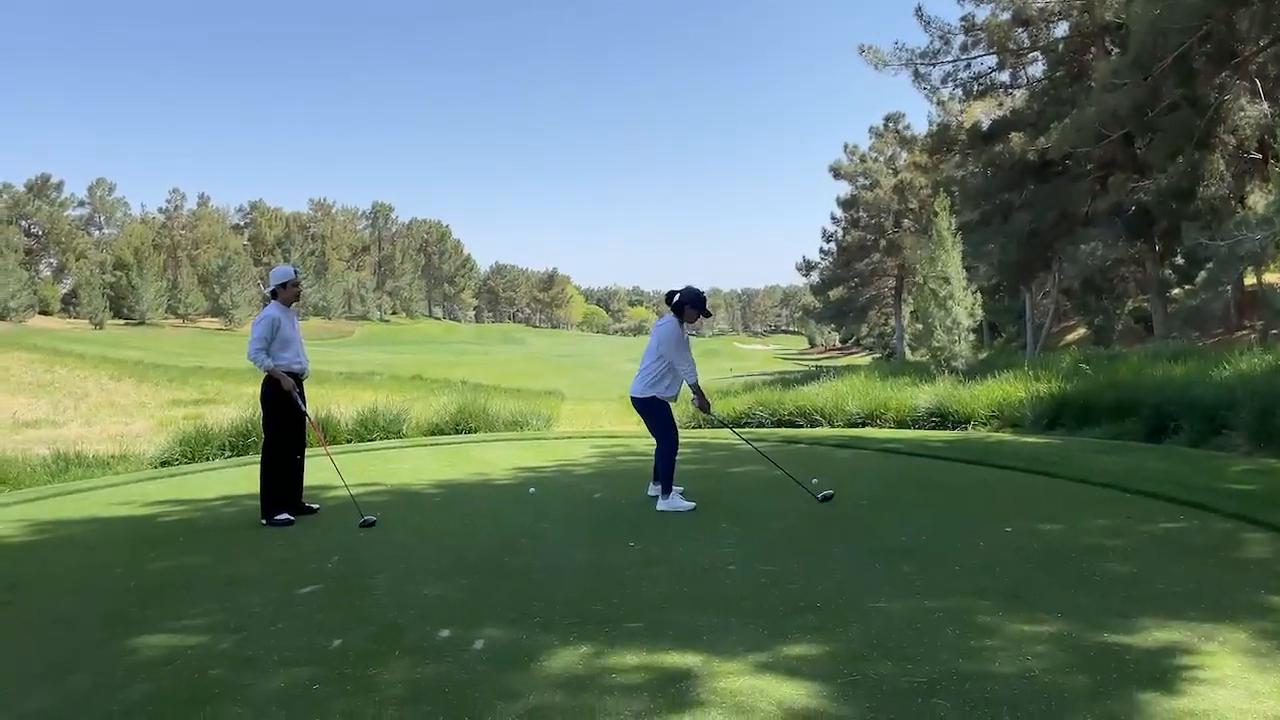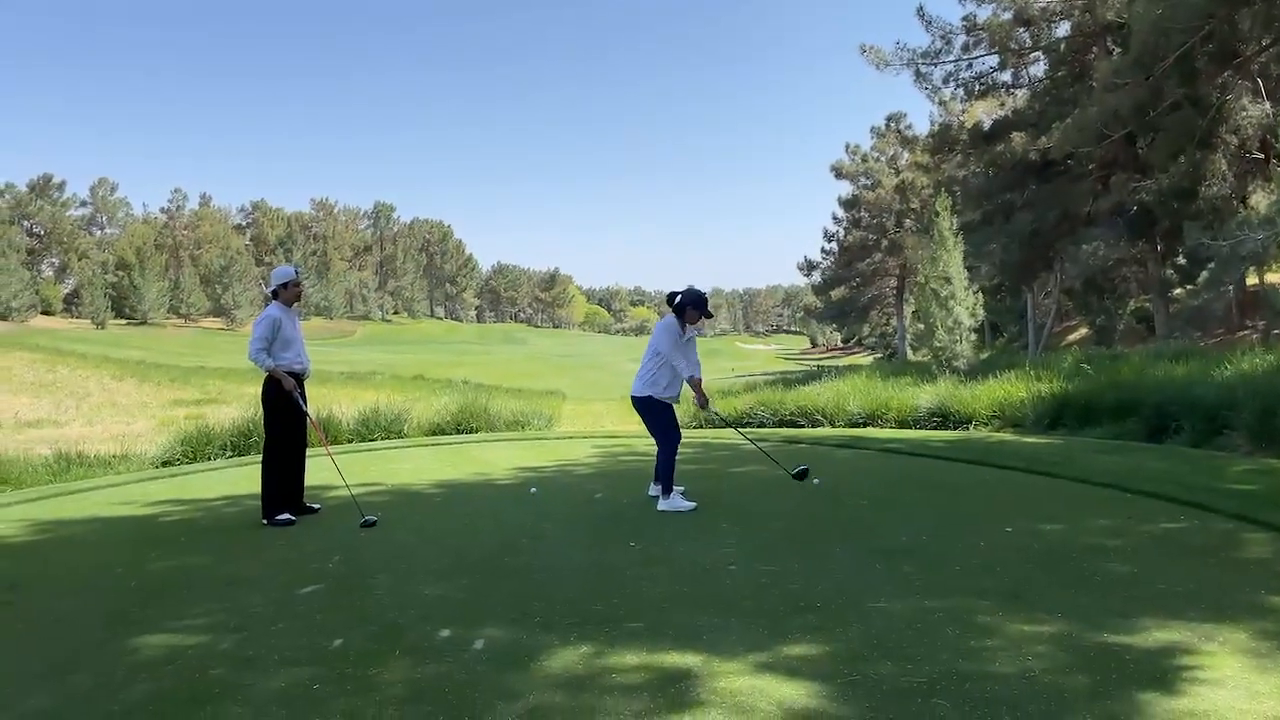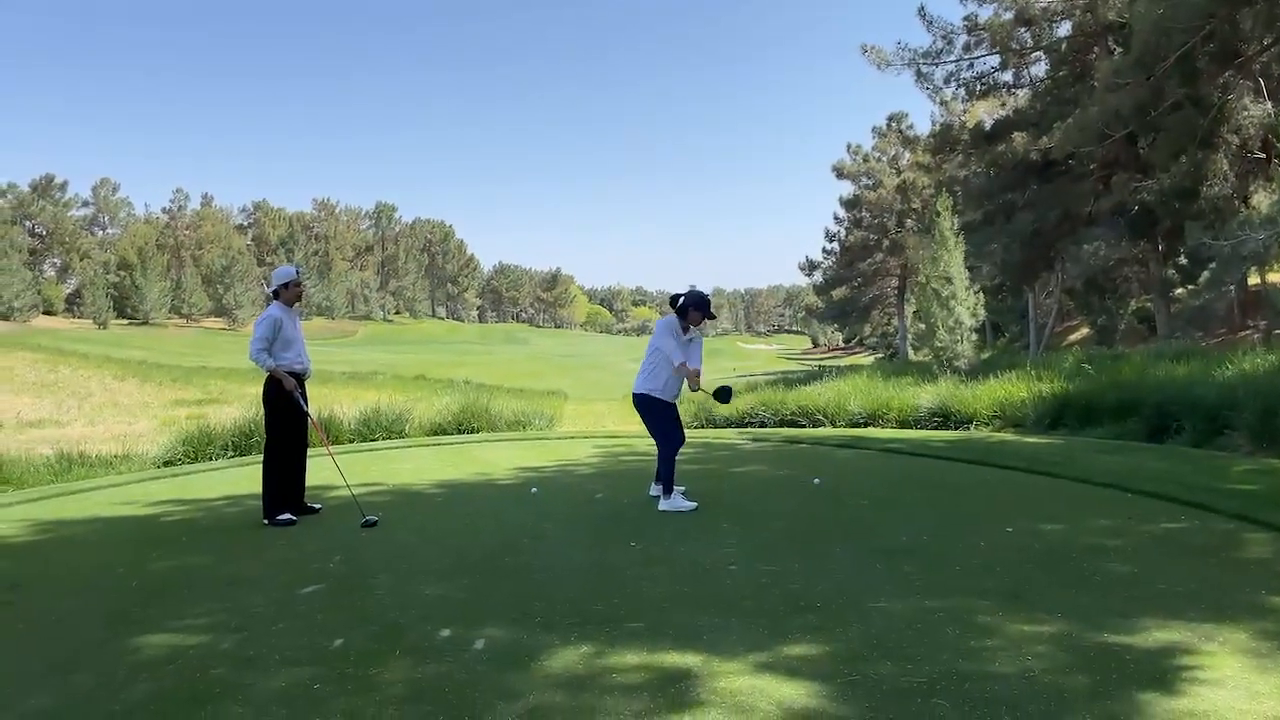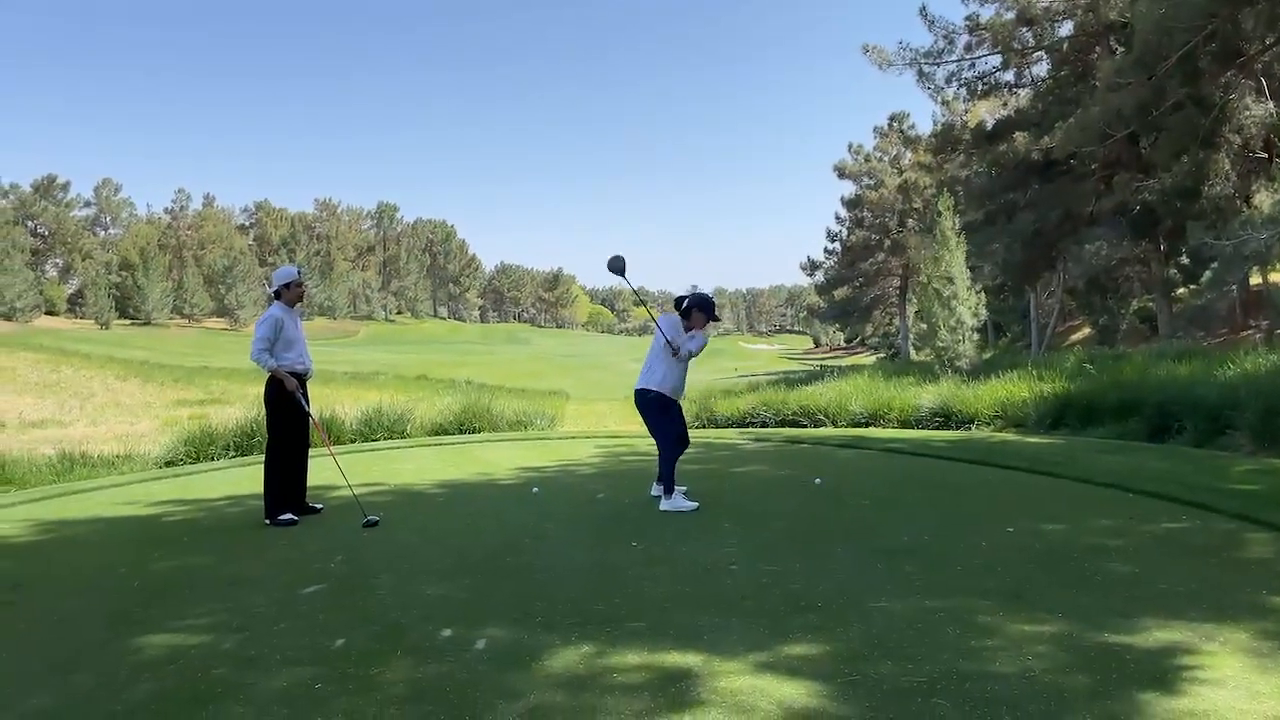
dt=0.1s
person 1, frame 1
left shoulder: (291, 315)
right shoulder: (270, 316)
right elbow: (255, 353)
left wrist: (301, 374)
right wrist: (282, 377)
left hip: (295, 385)
right hip: (278, 386)
left knee: (296, 445)
right knee: (276, 447)
left ankle: (293, 501)
right ankle: (271, 510)
person 1, frame 2
left shoulder: (292, 315)
right shoulder: (271, 316)
right elbow: (256, 352)
left wrist: (301, 374)
right wrist: (283, 377)
left hip: (296, 384)
right hip: (279, 386)
left knee: (297, 445)
right knee: (277, 447)
left ankle: (294, 501)
right ankle: (272, 510)
person 1, frame 3
left shoulder: (293, 315)
right shoulder: (271, 317)
right elbow: (257, 353)
left wrist: (303, 373)
right wrist: (283, 377)
left hip: (296, 384)
right hip: (280, 386)
left knee: (298, 445)
right knee: (278, 447)
left ankle: (295, 501)
right ankle: (273, 510)
person 1, frame 4
left shoulder: (294, 315)
right shoulder: (273, 317)
right elbow: (258, 353)
left wrist: (305, 372)
right wrist: (285, 378)
left hip: (298, 384)
right hip: (281, 386)
left knee: (299, 445)
right knee: (280, 447)
left ankle: (297, 501)
right ankle: (275, 510)
person 2, frame 1
left shoulder: (680, 329)
right shoulder: (668, 329)
left elbow: (687, 363)
right elbow: (683, 366)
left wrist: (698, 395)
right wrist: (701, 396)
left hip: (659, 394)
right hip: (646, 395)
left knee: (668, 439)
right knee: (669, 442)
left ankle: (658, 484)
right ankle: (666, 498)
person 2, frame 2
left shoulder: (688, 332)
right shoulder: (667, 327)
left elbow: (692, 363)
right elbow: (680, 363)
left wrist: (698, 391)
right wrist: (699, 394)
left hip: (661, 395)
right hip: (646, 395)
left knee: (672, 438)
right knee: (668, 443)
left ankle: (658, 484)
right ankle: (666, 498)
person 2, frame 3
left shoulder: (695, 337)
right shoulder: (666, 324)
left elbow: (695, 360)
right elbow: (673, 355)
left wrist: (695, 378)
right wrist: (689, 377)
left hip: (666, 397)
right hip: (647, 395)
left knee: (676, 440)
right knee: (668, 443)
left ankle: (659, 484)
right ankle: (667, 497)
person 2, frame 4
left shoulder: (700, 336)
right shoulder: (667, 321)
left elbow: (689, 351)
right elbow: (668, 343)
left wrist: (678, 349)
left hip: (670, 396)
right hip: (648, 393)
left knee: (681, 441)
right knee: (667, 443)
left ankle: (661, 484)
right ankle: (668, 497)
